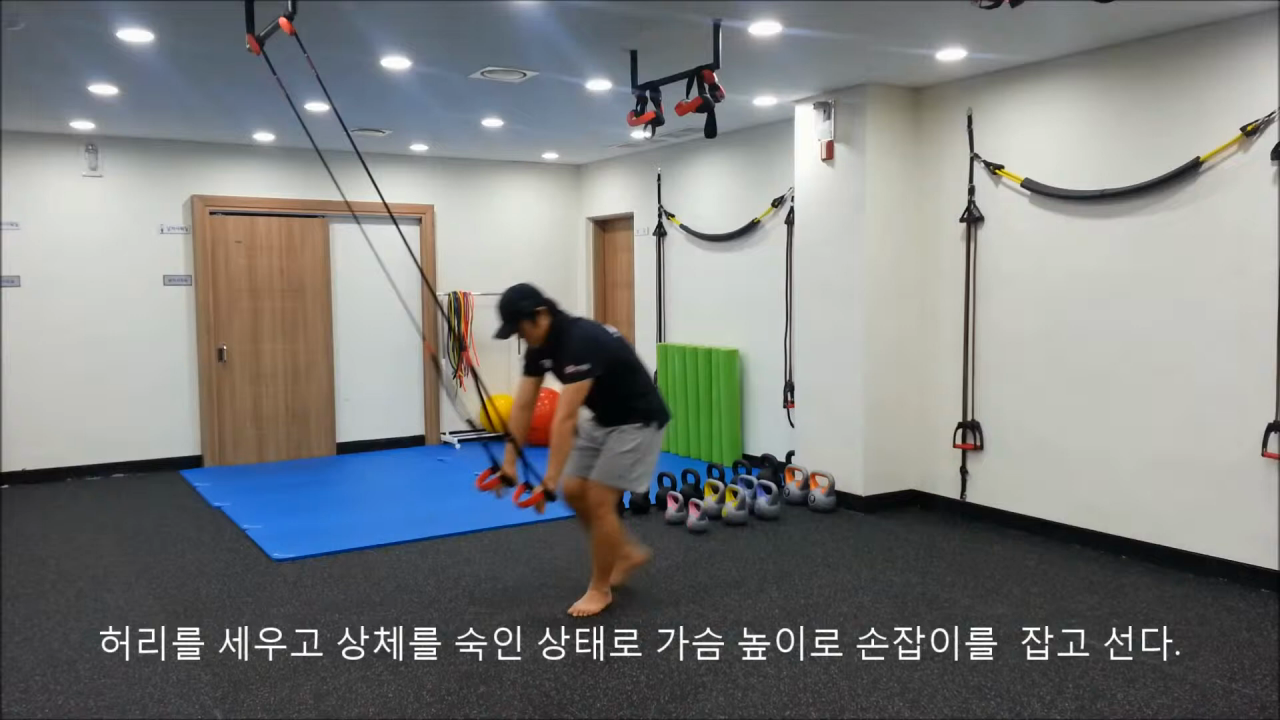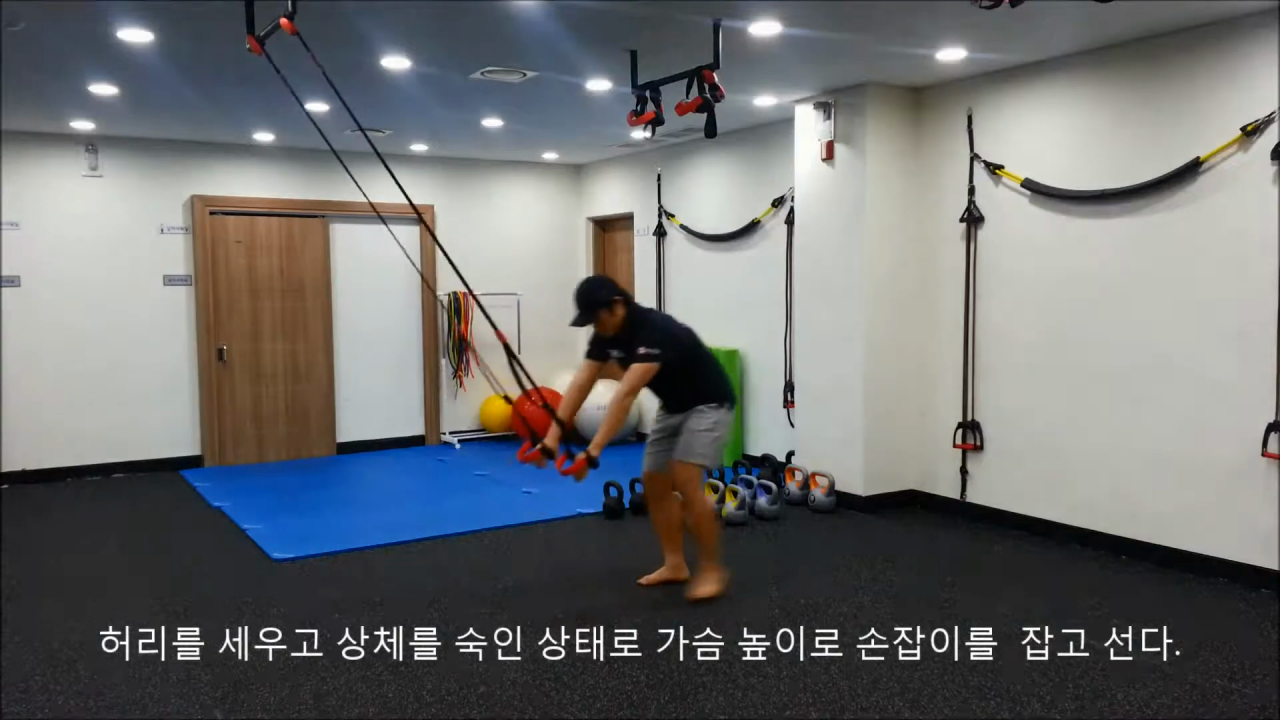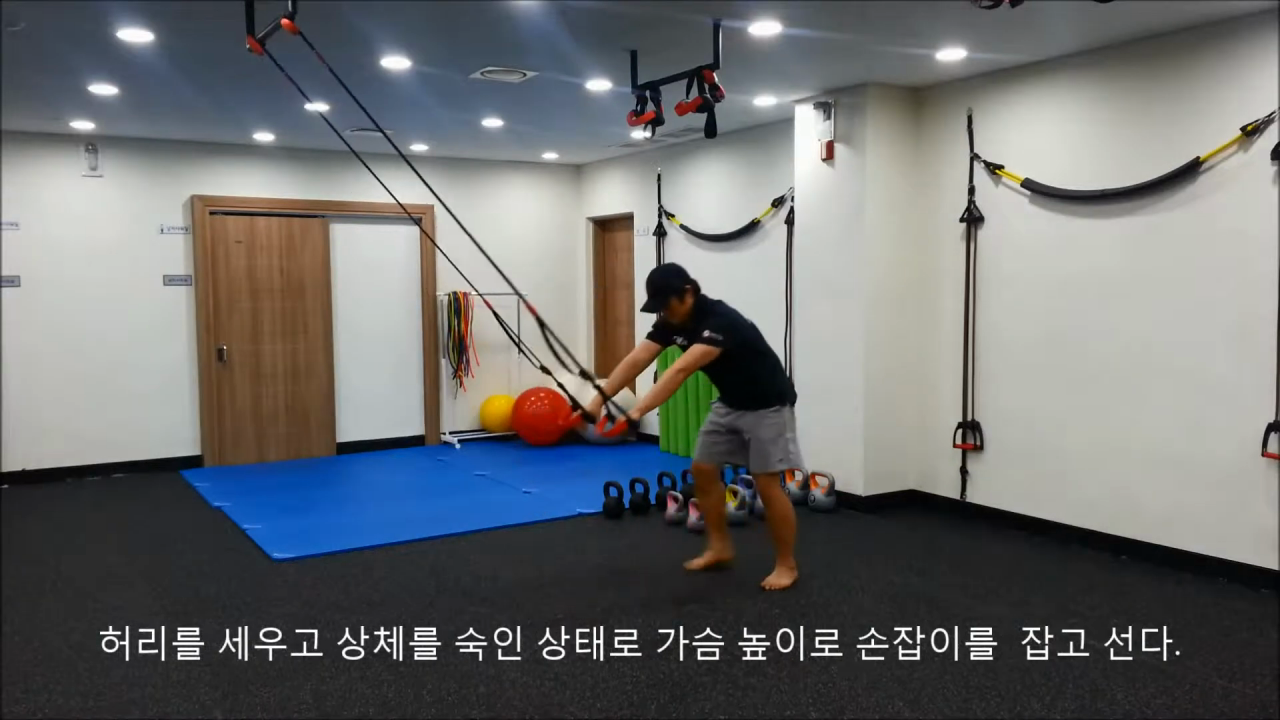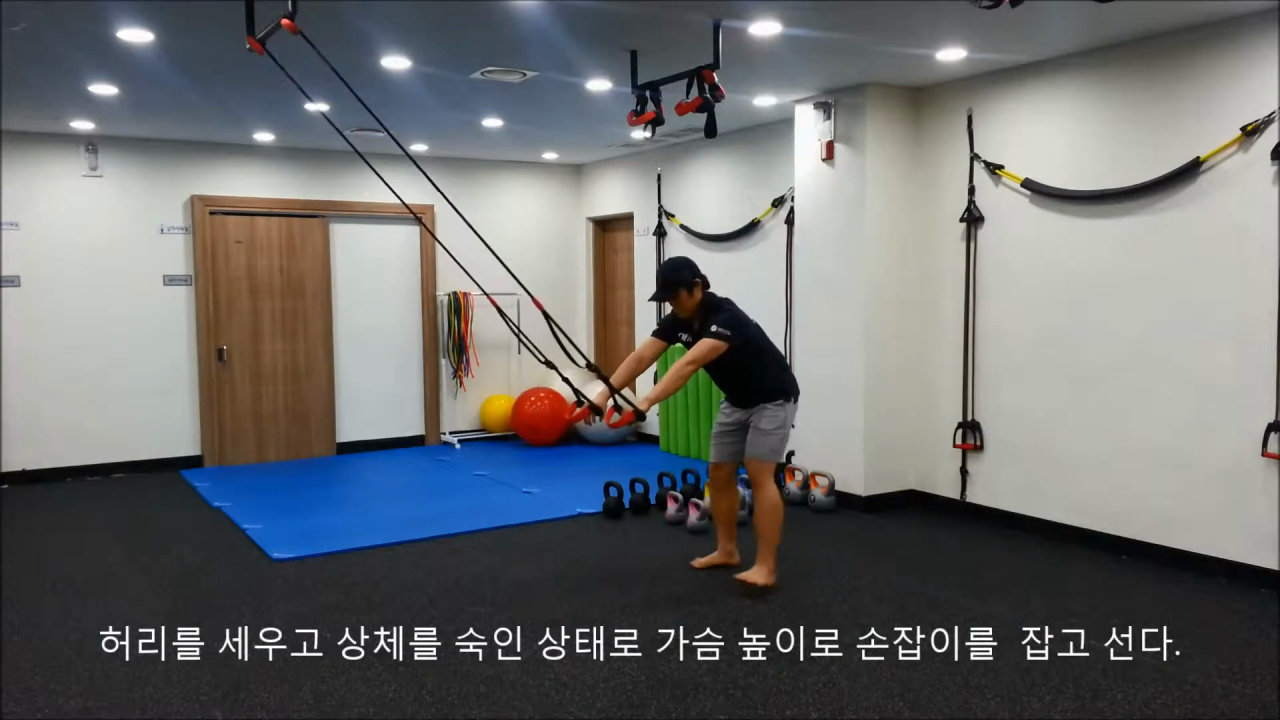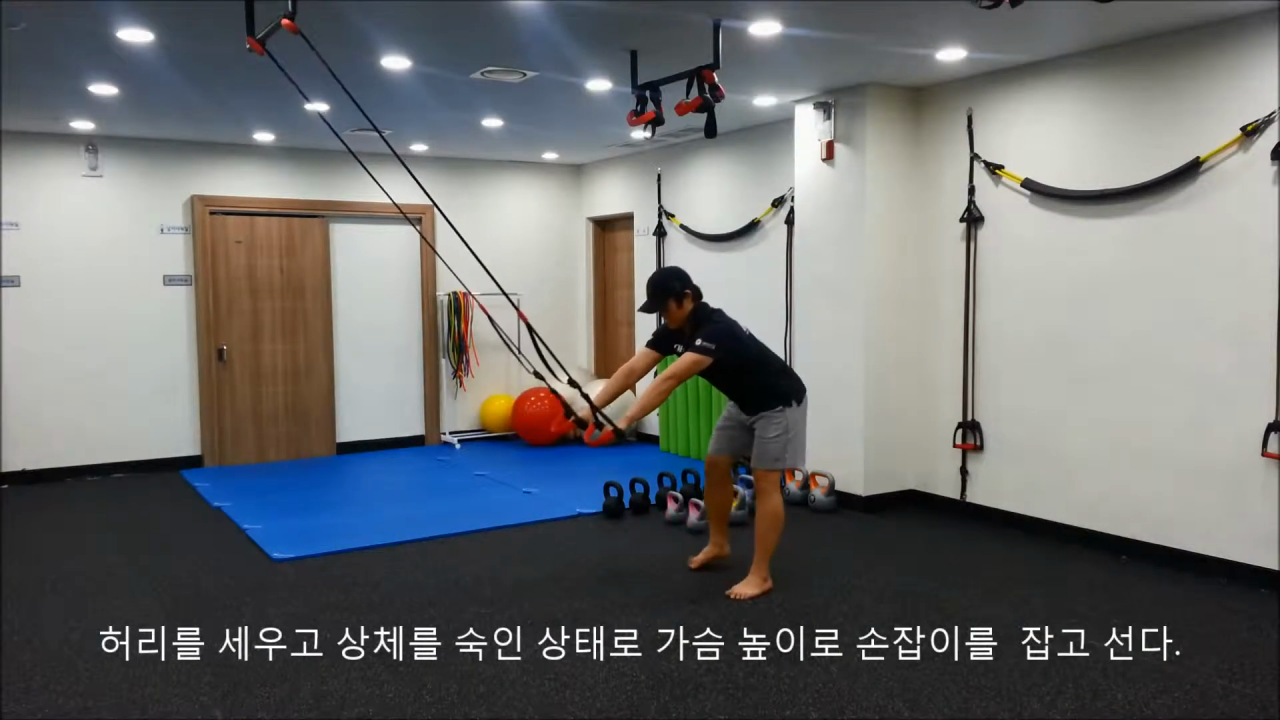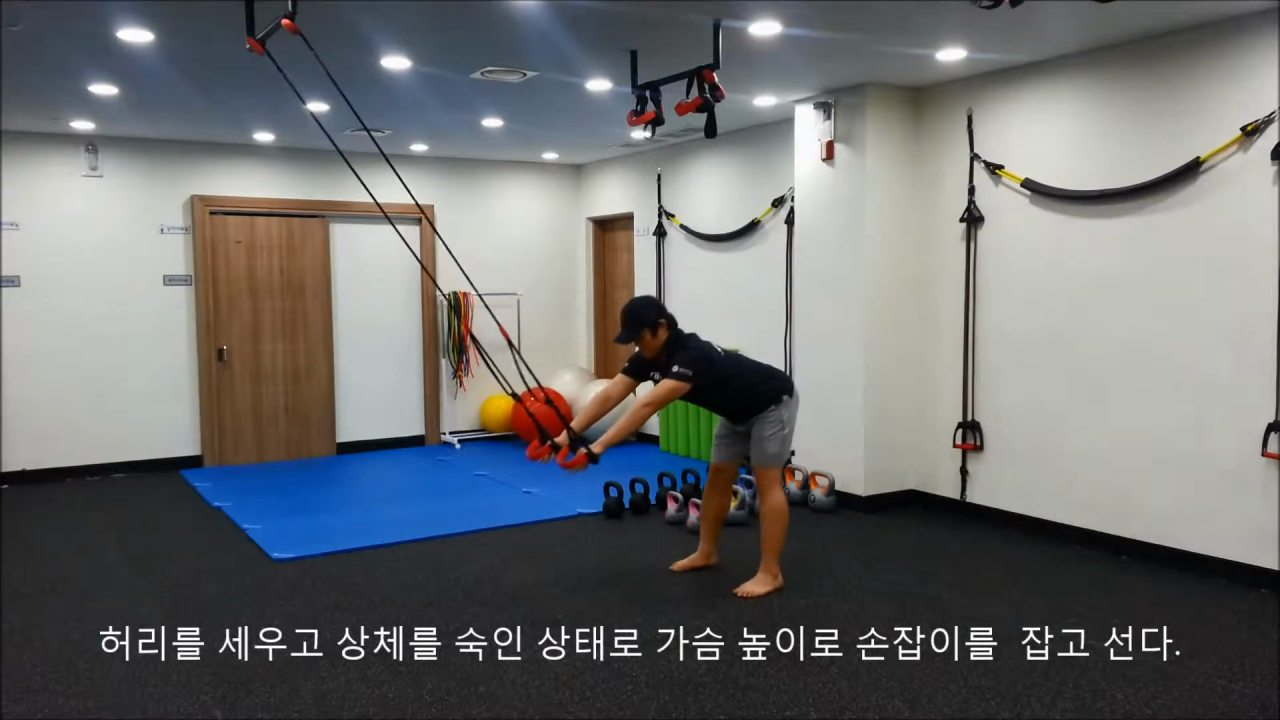
dt=0.5s
person 1, frame 1
left shoulder: (582, 342)
right shoulder: (540, 346)
left elbow: (564, 417)
right elbow: (523, 404)
left wrist: (549, 478)
right wrist: (509, 460)
left hip: (637, 422)
right hip: (603, 420)
left knee: (598, 500)
right knee: (572, 491)
left ankle: (599, 589)
right ankle: (624, 552)
person 1, frame 2
left shoulder: (656, 330)
right shoulder: (607, 336)
left elbow: (626, 394)
right elbow: (580, 385)
left wrist: (595, 450)
right wrist: (553, 435)
left hip: (709, 405)
right hip: (673, 407)
left knee: (685, 481)
right knee: (654, 483)
left ankle: (712, 569)
right ankle: (675, 564)
person 1, frame 3
left shoulder: (721, 321)
right shoulder: (672, 323)
left elbow: (680, 371)
right elbow: (635, 361)
left wrist: (638, 412)
right wrist: (597, 400)
left hip: (768, 404)
right hip: (730, 403)
left knee: (766, 484)
right knee: (703, 471)
left ankle: (786, 565)
right ankle: (720, 548)
person 1, frame 4
left shoulder: (726, 317)
right shoulder: (678, 320)
left elbow: (689, 364)
right elbow: (641, 358)
left wrist: (646, 402)
right wrist: (604, 394)
left hip: (772, 399)
right hip: (736, 400)
left knee: (758, 474)
right knee: (719, 473)
left ankle: (766, 566)
right ankle: (727, 550)
person 1, frame 5
left shoulder: (717, 329)
right shoulder: (673, 331)
left elbow: (670, 379)
right elbow: (633, 370)
left wrist: (626, 420)
right wrist: (592, 408)
left hip: (778, 404)
right hip: (744, 403)
left knee: (765, 483)
right knee: (716, 467)
left ankle: (760, 575)
right ankle: (718, 545)
person 1, frame 6
left shoulder: (692, 355)
right shoulder: (648, 358)
left elbow: (649, 406)
right elbow: (609, 396)
left wrist: (601, 445)
right wrist: (567, 434)
left hip: (772, 403)
right hip: (737, 410)
left knee: (766, 481)
right knee: (719, 476)
left ankle: (770, 573)
right ankle: (706, 552)
